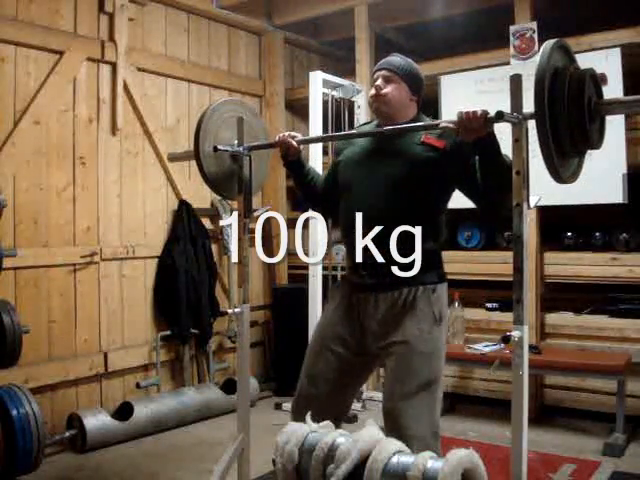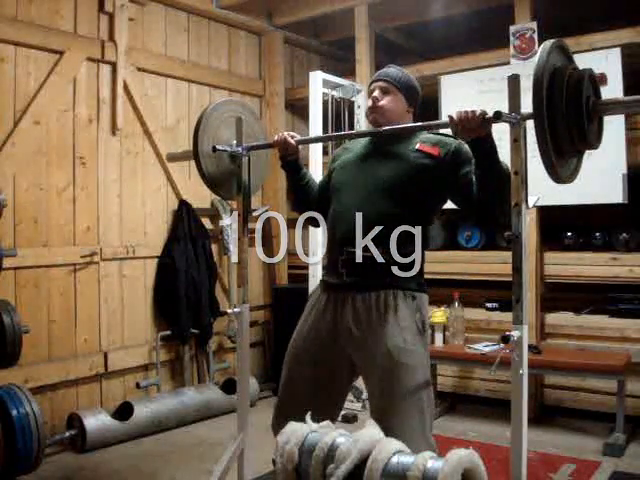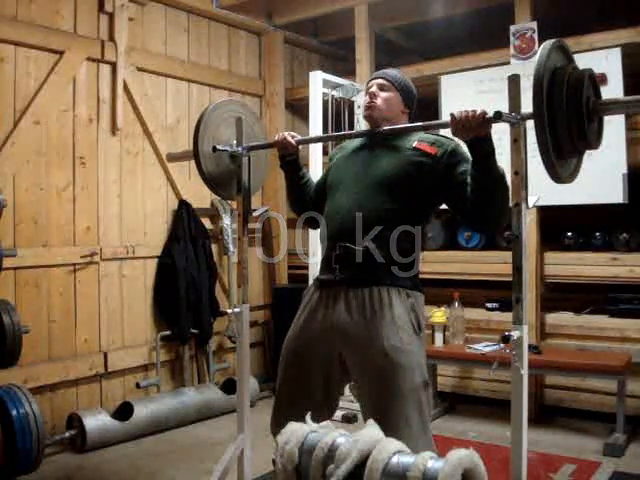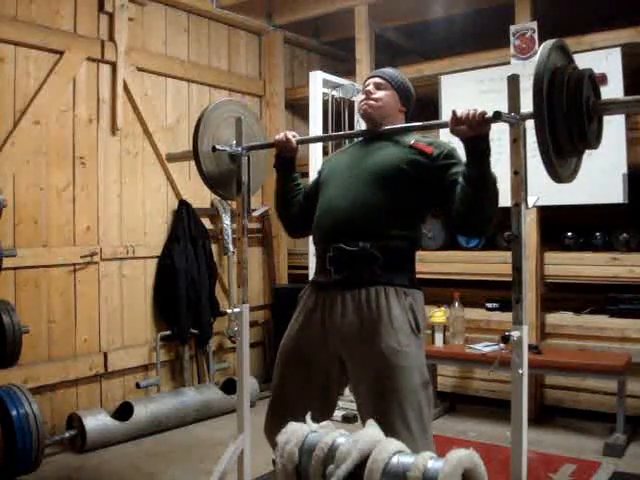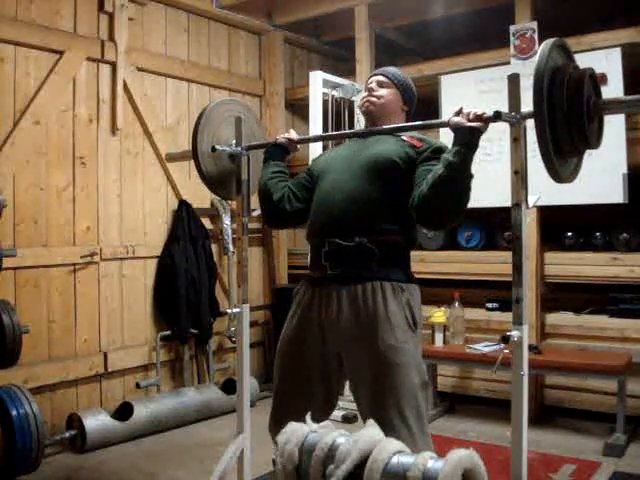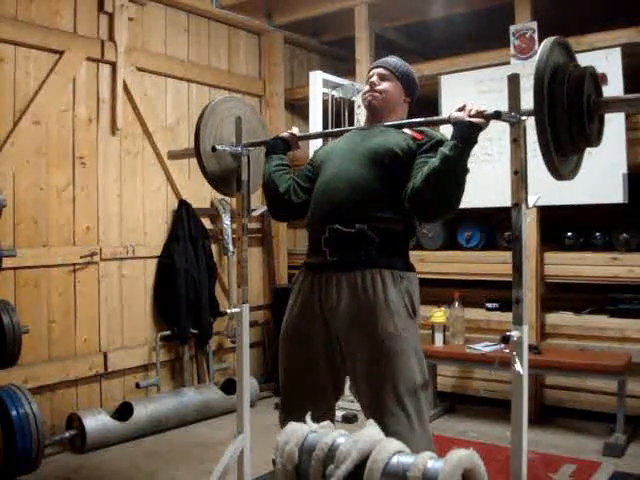
dt=0.4s
person 1, frame 1
left shoulder: (445, 140)
right shoulder: (350, 142)
left elbow: (498, 203)
right elbow: (326, 201)
left wrist: (484, 141)
right wrist: (294, 160)
left hip: (411, 295)
right hip: (351, 293)
left knee: (409, 423)
right knee: (311, 410)
person 1, frame 2
left shoulder: (440, 150)
right shoulder: (348, 152)
left elbow: (493, 210)
right elbow: (315, 207)
left wrist: (481, 144)
right wrist: (291, 163)
left hip: (391, 302)
right hip: (328, 297)
left knee: (403, 436)
right knee: (293, 425)
person 1, frame 3
left shoulder: (435, 150)
right shoulder: (343, 154)
left elbow: (486, 216)
right elbow: (311, 210)
left wrist: (480, 146)
right wrist: (290, 163)
left hip: (386, 300)
right hip: (323, 295)
left knee: (402, 440)
right knee: (290, 424)
person 1, frame 4
left shoulder: (429, 153)
right shoulder: (336, 160)
left elbow: (473, 220)
right elbow: (297, 222)
left wrist: (475, 148)
right wrist: (285, 164)
left hip: (383, 300)
right hip: (319, 298)
left knee: (402, 442)
right knee: (284, 431)
person 1, frame 5
left shoulder: (420, 149)
right shoulder: (330, 155)
left elbow: (437, 210)
right elbow: (279, 210)
left wrist: (464, 143)
right wrist: (275, 156)
left hip: (378, 294)
right hip: (314, 294)
left knee: (399, 435)
right knee: (289, 427)
person 1, frame 6
left shoulder: (421, 140)
right shoulder: (333, 146)
left elbow: (431, 202)
right elbow: (285, 203)
left wrist: (462, 137)
right wrist: (277, 152)
left hip: (377, 282)
right hip: (313, 281)
left knee: (397, 420)
right knee: (302, 415)
